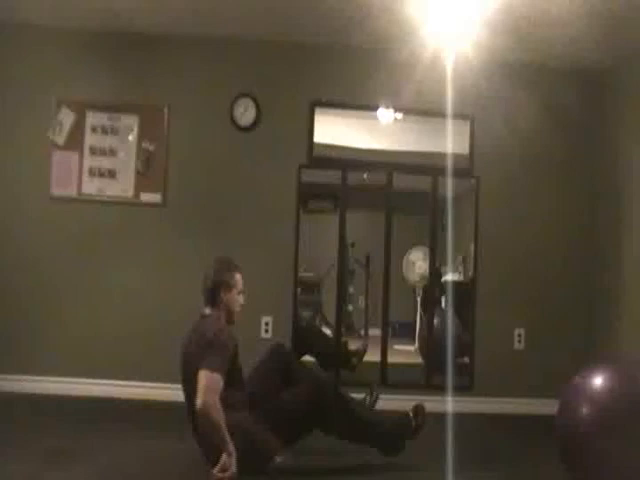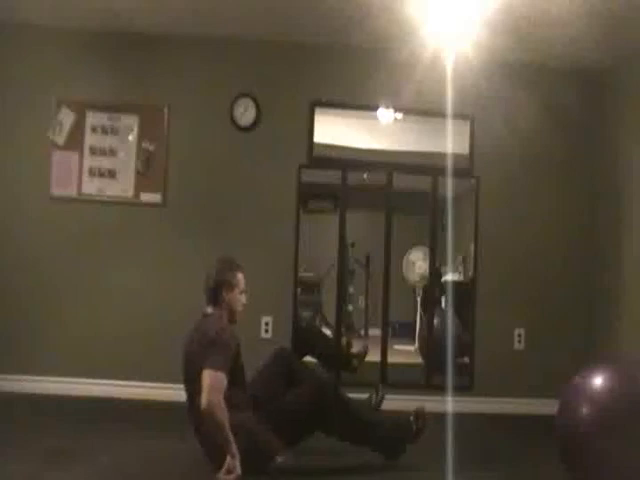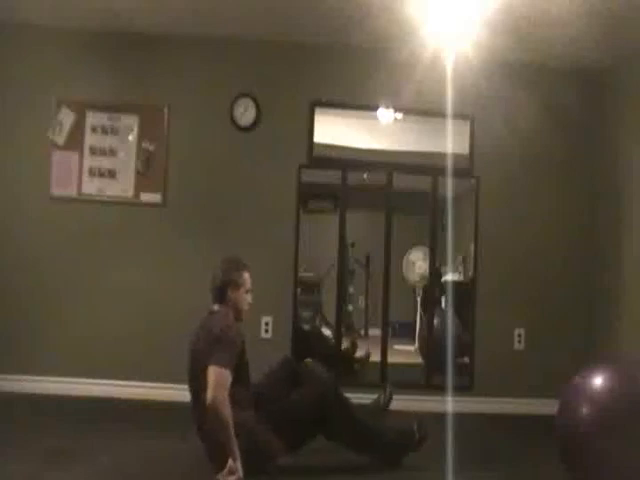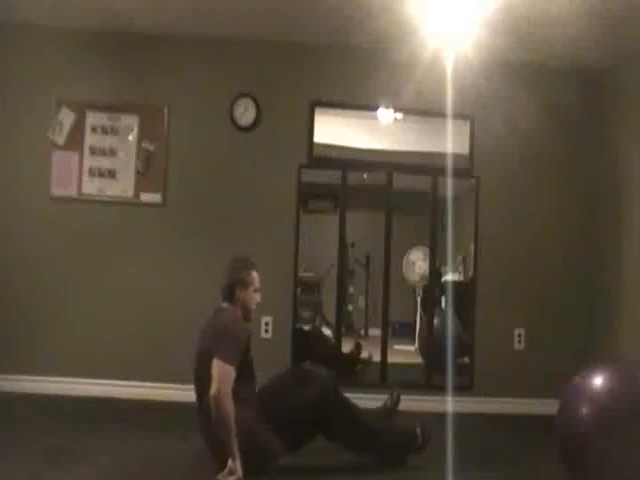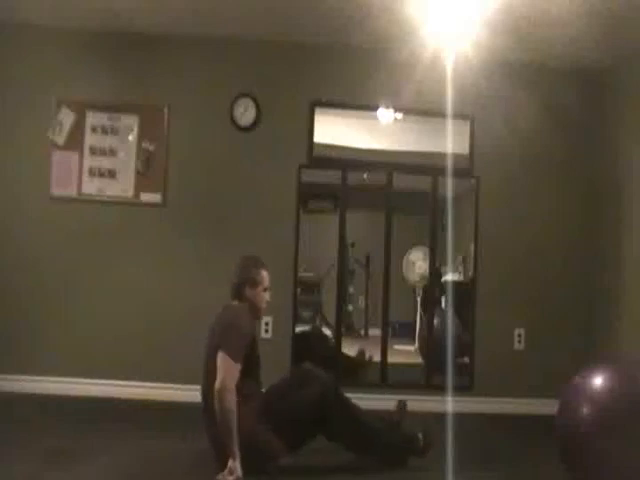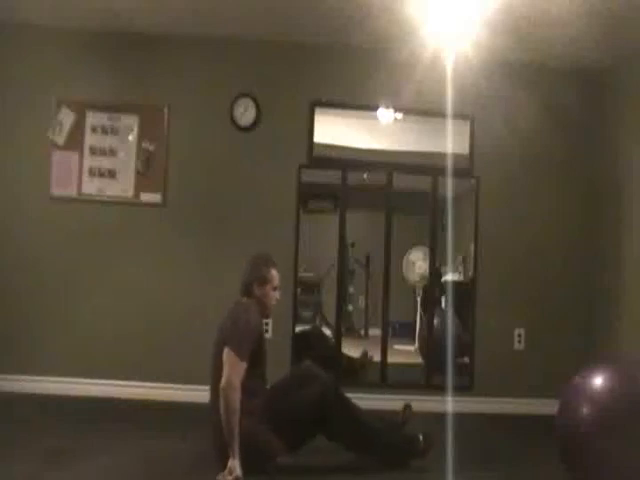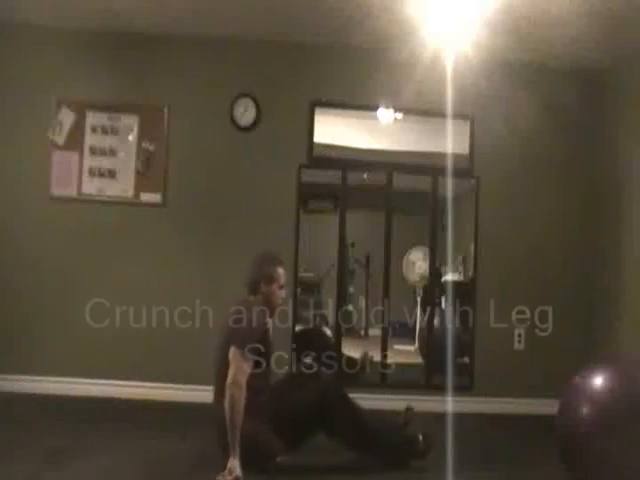
dt=0.1s
person 1, frame 1
left shoulder: (203, 328)
right shoulder: (219, 336)
right elbow: (205, 402)
right wrist: (229, 450)
right hip: (244, 444)
left knee: (279, 356)
right knee: (320, 391)
left ankle: (354, 413)
right ankle: (393, 432)
person 1, frame 2
left shoulder: (204, 328)
right shoulder: (221, 335)
right elbow: (210, 401)
right wrist: (232, 453)
right hip: (245, 443)
left knee: (284, 360)
right knee: (321, 393)
left ankle: (356, 416)
right ankle: (392, 437)
person 1, frame 3
left shoulder: (212, 324)
right shoulder: (227, 332)
right elbow: (216, 398)
right wrist: (235, 456)
left hip: (240, 423)
right hip: (246, 443)
left knee: (292, 368)
right knee: (324, 394)
left ankle: (359, 423)
right ankle: (393, 444)
person 1, frame 4
left shoulder: (220, 321)
right shoulder: (233, 328)
right elbow: (219, 392)
right wrist: (234, 456)
left hip: (241, 424)
right hip: (246, 442)
left knee: (302, 376)
right knee: (324, 395)
left ankle: (368, 424)
right ankle: (395, 445)
person 1, frame 5
left shoulder: (232, 316)
right shoulder: (239, 324)
right elbow: (223, 388)
right wrist: (234, 456)
left hip: (247, 419)
right hip: (248, 440)
left knee: (307, 377)
right knee: (325, 396)
left ankle: (378, 433)
right ankle: (397, 446)
person 1, frame 6
left shoulder: (242, 314)
right shoulder: (247, 321)
right elbow: (229, 385)
right wrist: (234, 456)
right hip: (250, 439)
left knee: (308, 376)
right knee: (326, 396)
left ankle: (380, 434)
right ankle: (396, 447)
person 1, frame 7
left shoulder: (248, 313)
right shoulder: (252, 320)
right elbow: (235, 384)
right wrist: (234, 456)
left hip: (255, 416)
right hip: (253, 437)
left knee: (312, 376)
right knee: (327, 394)
left ankle: (384, 436)
right ankle: (398, 447)
